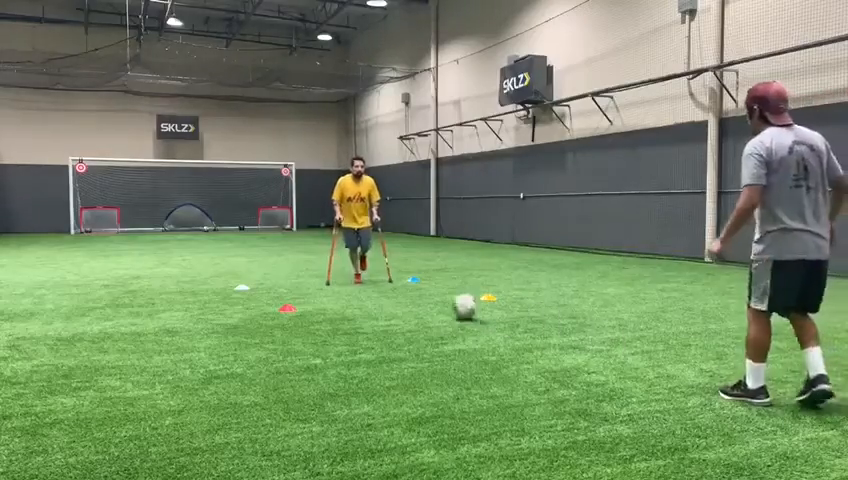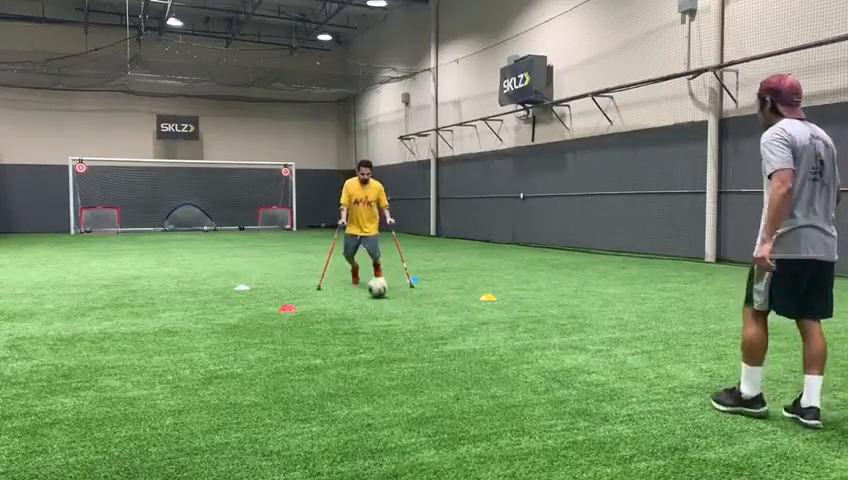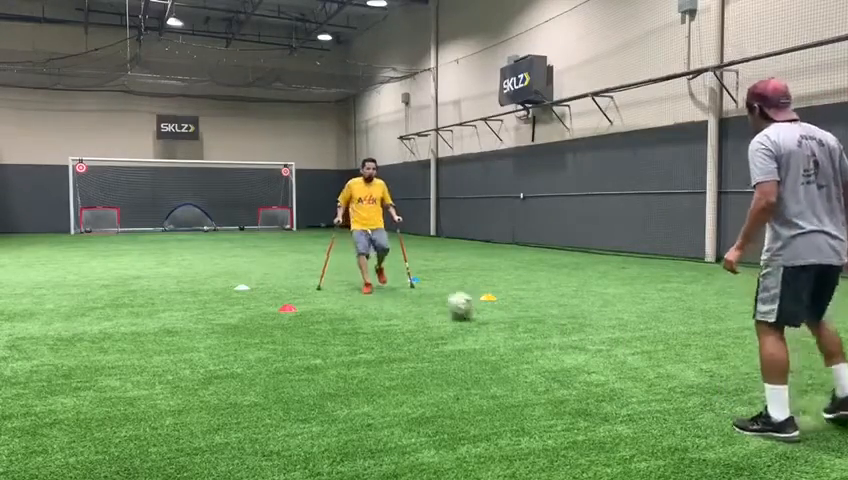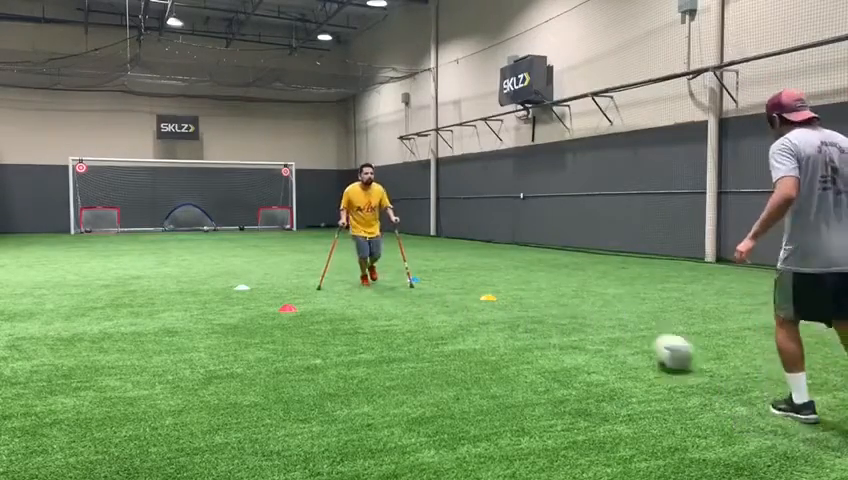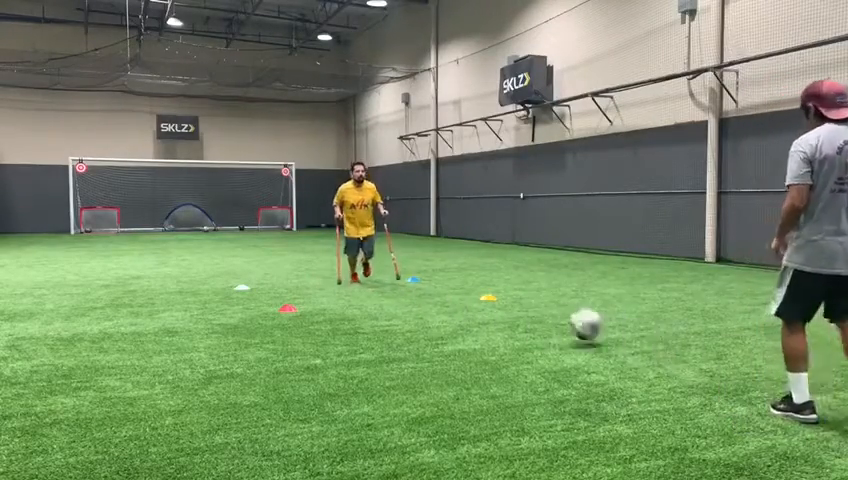
dt=0.5s
person 1, frame 1
left shoulder: (758, 146)
right shoulder: (816, 139)
left elbow: (750, 199)
left wrist: (722, 239)
left hip: (776, 247)
right hip: (816, 246)
left knee: (758, 313)
right knee: (798, 313)
left ankle: (754, 386)
right ankle: (818, 376)
person 1, frame 2
left shoulder: (776, 134)
right shoulder: (823, 138)
left elbow: (783, 187)
right elbow: (835, 192)
left wrist: (765, 240)
left hip: (787, 246)
right hip: (824, 246)
left knee: (754, 313)
right knee: (810, 322)
left ankle: (749, 393)
right ankle: (810, 405)
person 1, frame 3
left shoulder: (765, 141)
left elbow: (767, 199)
left wrist: (739, 247)
left hip: (790, 251)
left knee: (769, 328)
right knee: (817, 320)
left ankle: (778, 417)
person 1, frame 4
left shoulder: (786, 144)
left elbow: (786, 194)
left wrist: (751, 238)
left hip: (805, 255)
left knee: (786, 322)
left ankle: (801, 402)
person 1, frame 5
left shoulder: (807, 143)
left elbow: (796, 202)
left wrist: (780, 237)
left hip: (811, 253)
left knee: (793, 322)
left ankle: (800, 401)
person 2, frame 1
left shoulder: (370, 182)
right shoulder: (343, 181)
left elbow: (375, 201)
right elbow: (336, 200)
left wrist: (375, 214)
right wrist: (337, 213)
left hip: (364, 221)
right hip: (348, 222)
left knee: (365, 247)
right knee: (353, 247)
left ankle: (362, 255)
right ankle: (357, 273)
person 2, frame 2
left shoulder: (377, 186)
right shoulder: (349, 184)
left elbow: (383, 205)
right elbow: (344, 204)
left wrist: (388, 218)
right wrist: (343, 219)
left hip: (371, 229)
right hip: (352, 229)
left knee: (374, 255)
right knee: (348, 255)
left ankle: (377, 264)
right ankle: (355, 268)
person 2, frame 3
left shoulder: (381, 185)
right shoulder: (352, 184)
left elbow: (388, 203)
right elbow: (342, 202)
left wrist: (394, 216)
right wrist: (339, 216)
left hip: (377, 226)
right hip: (359, 227)
left knee: (384, 247)
right knee: (362, 252)
left ankle: (379, 268)
right ankle: (367, 283)
person 2, frame 4
left shoulder: (379, 189)
right shoulder: (350, 190)
left elbow: (386, 206)
right elbow: (344, 207)
left wrist: (392, 217)
right wrist: (343, 219)
left hip: (374, 229)
right hip: (358, 230)
left knee: (376, 255)
right knee: (363, 255)
left ankle: (371, 266)
right ankle: (363, 275)
person 2, frame 5
left shoulder: (371, 187)
right shoulder: (344, 188)
left elbow: (378, 201)
right elbow: (336, 203)
left wrist: (382, 210)
right wrist: (338, 212)
left hip: (368, 229)
right hip: (351, 229)
left knee: (369, 254)
right knee: (352, 255)
left ankle: (365, 262)
right ankle: (353, 274)
